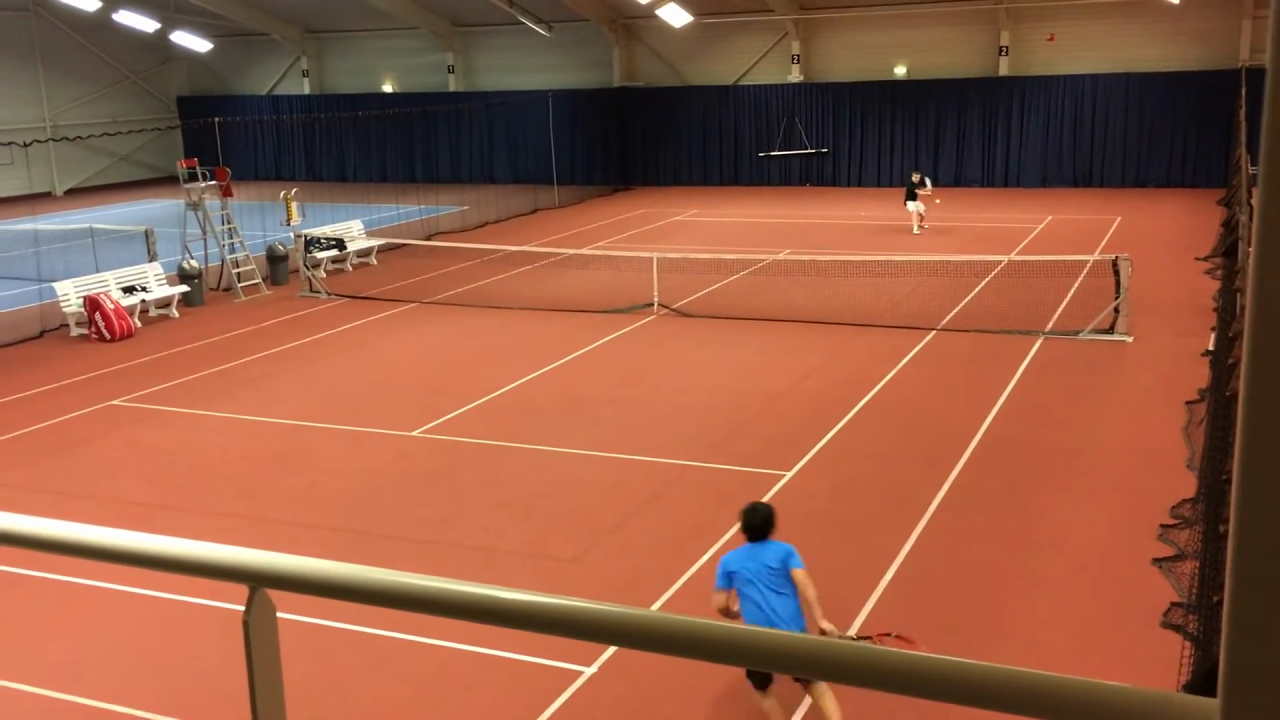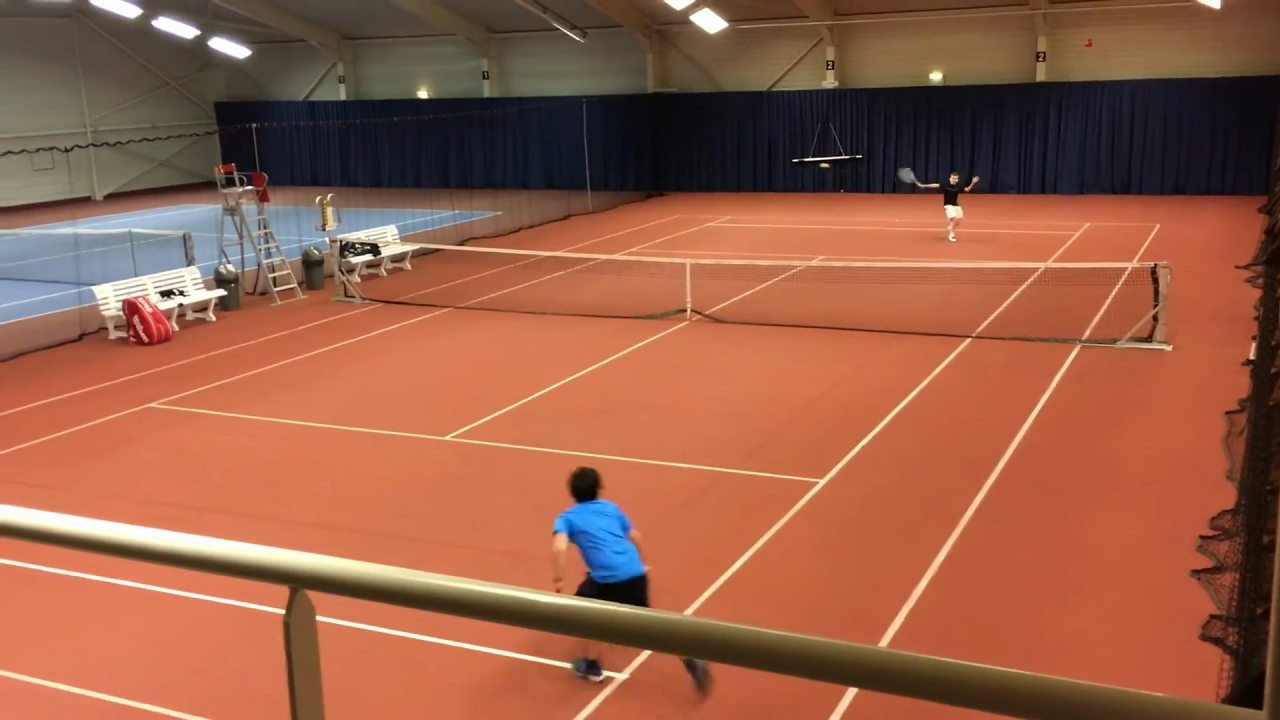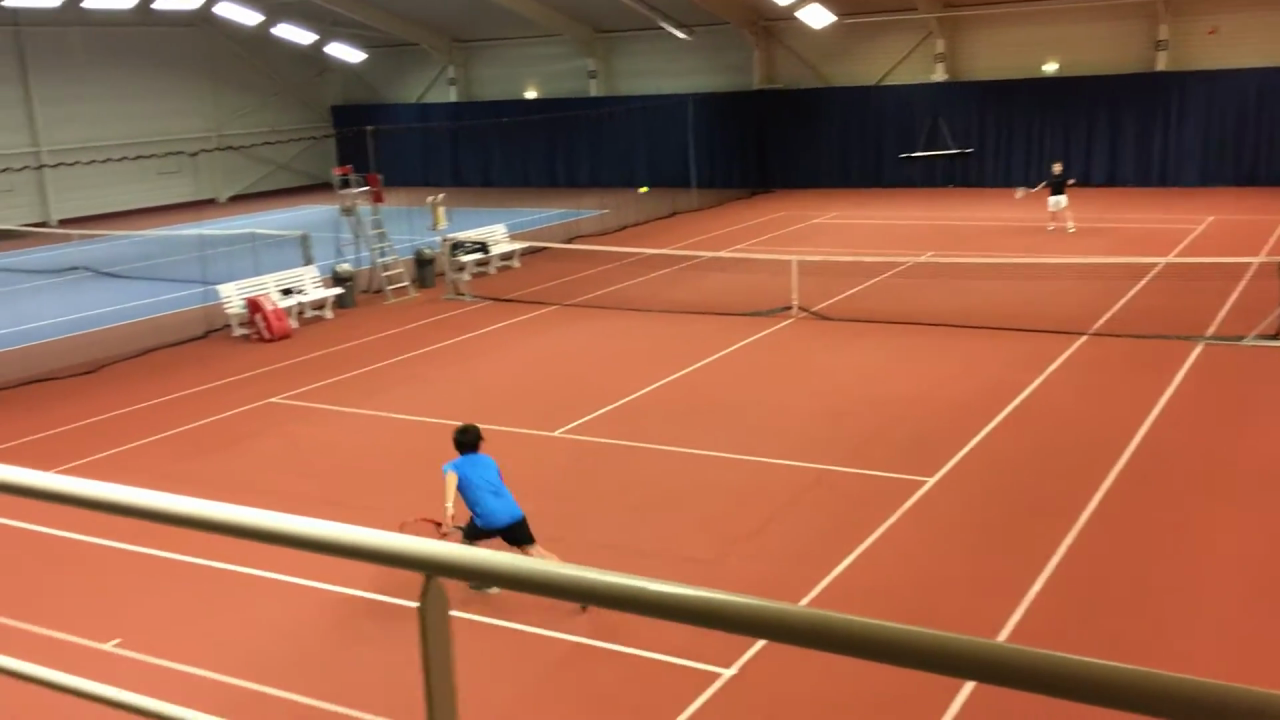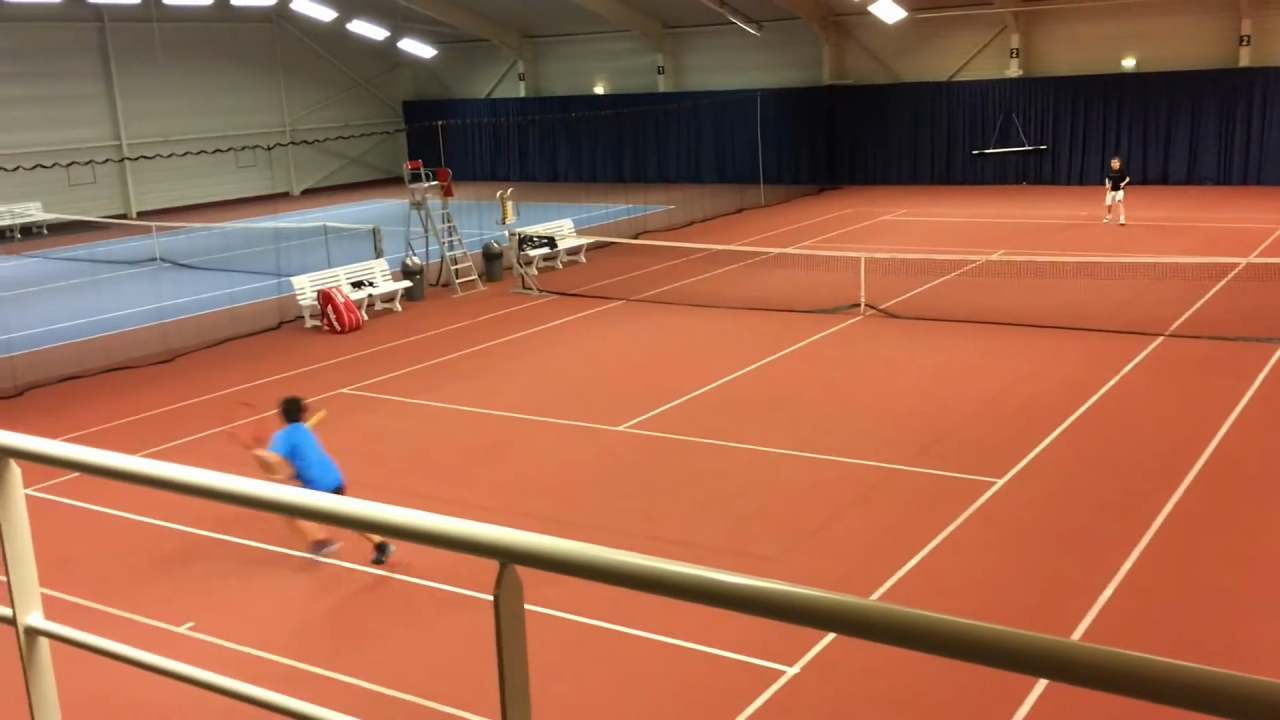
dt=0.5s
person 1, frame 1
left shoulder: (728, 561)
right shoulder: (785, 551)
left elbow: (719, 605)
right elbow: (804, 583)
left wrist: (734, 613)
right wrist: (821, 620)
right hip: (794, 631)
left knee: (762, 688)
right knee: (815, 684)
person 1, frame 2
left shoulder: (566, 518)
right shoulder: (611, 508)
left elbow: (559, 547)
right elbow: (635, 537)
left wrist: (557, 578)
right wrist: (642, 564)
left hip: (607, 577)
right hip: (634, 572)
left ankle: (591, 665)
right ankle: (690, 660)
person 1, frame 3
left shoulder: (452, 466)
right shoulder: (489, 462)
left elbow: (451, 479)
left wrist: (449, 506)
left hip: (489, 520)
right hip: (513, 513)
left knee: (467, 540)
right knee: (533, 551)
person 1, frame 4
left shoulder: (282, 436)
right shoulder: (303, 431)
left elbow: (272, 459)
left wrist: (261, 454)
right wrist: (286, 475)
left hip: (318, 485)
right hip: (334, 479)
left ankle: (321, 541)
right ankle: (380, 545)
